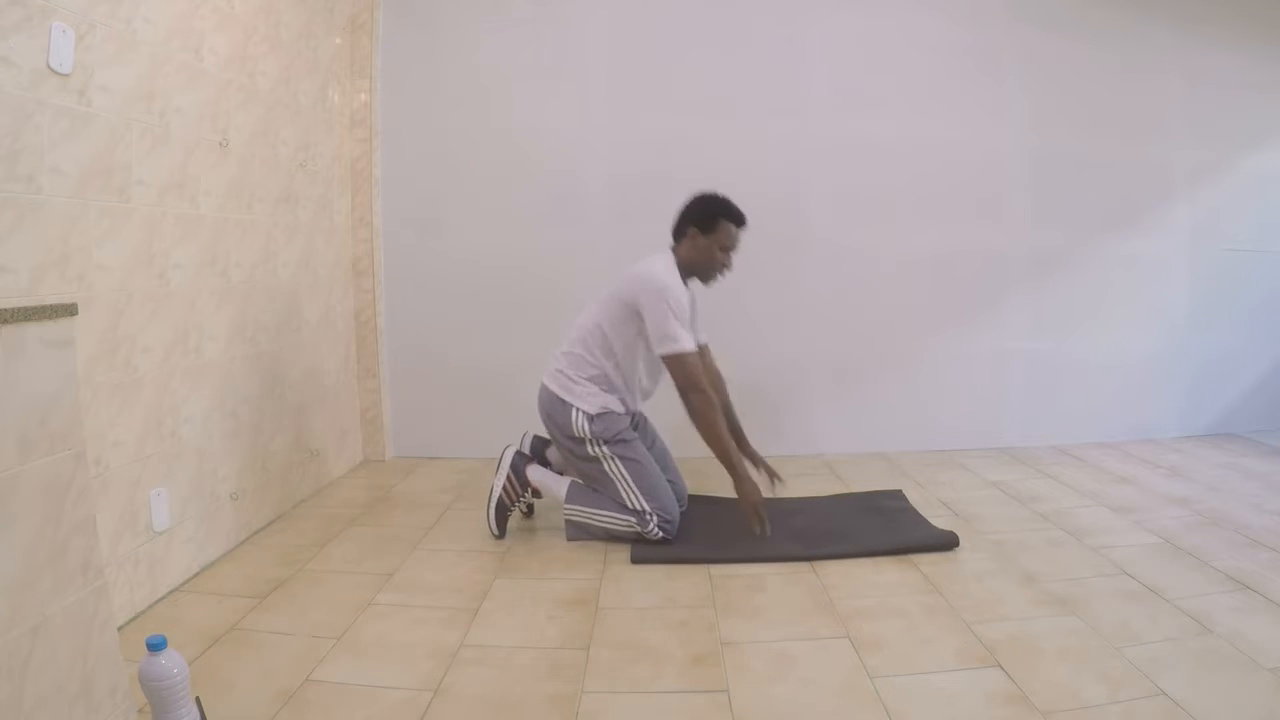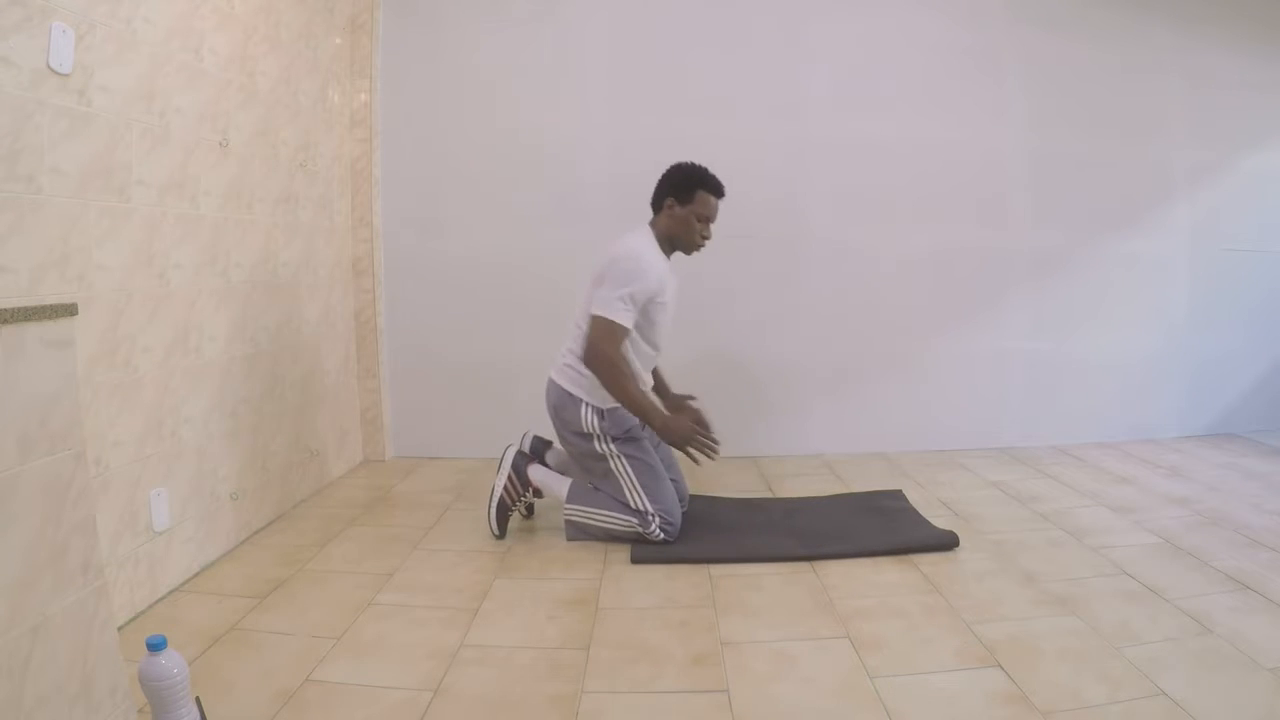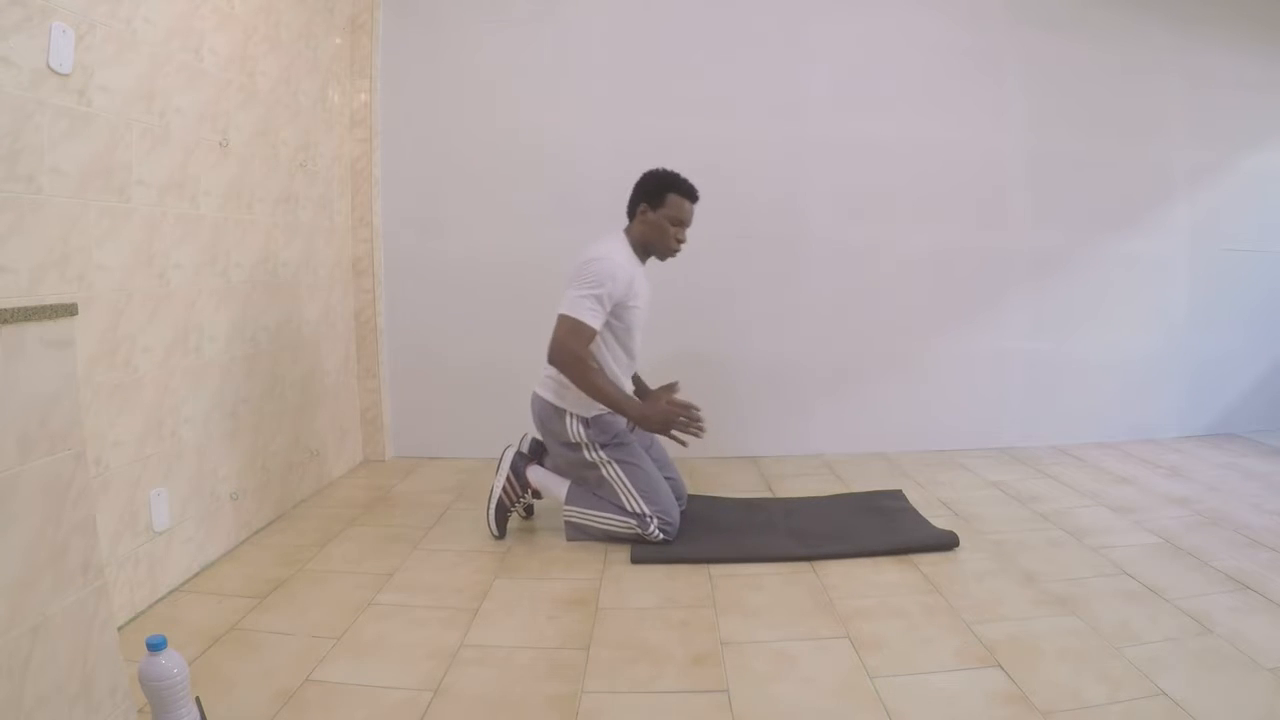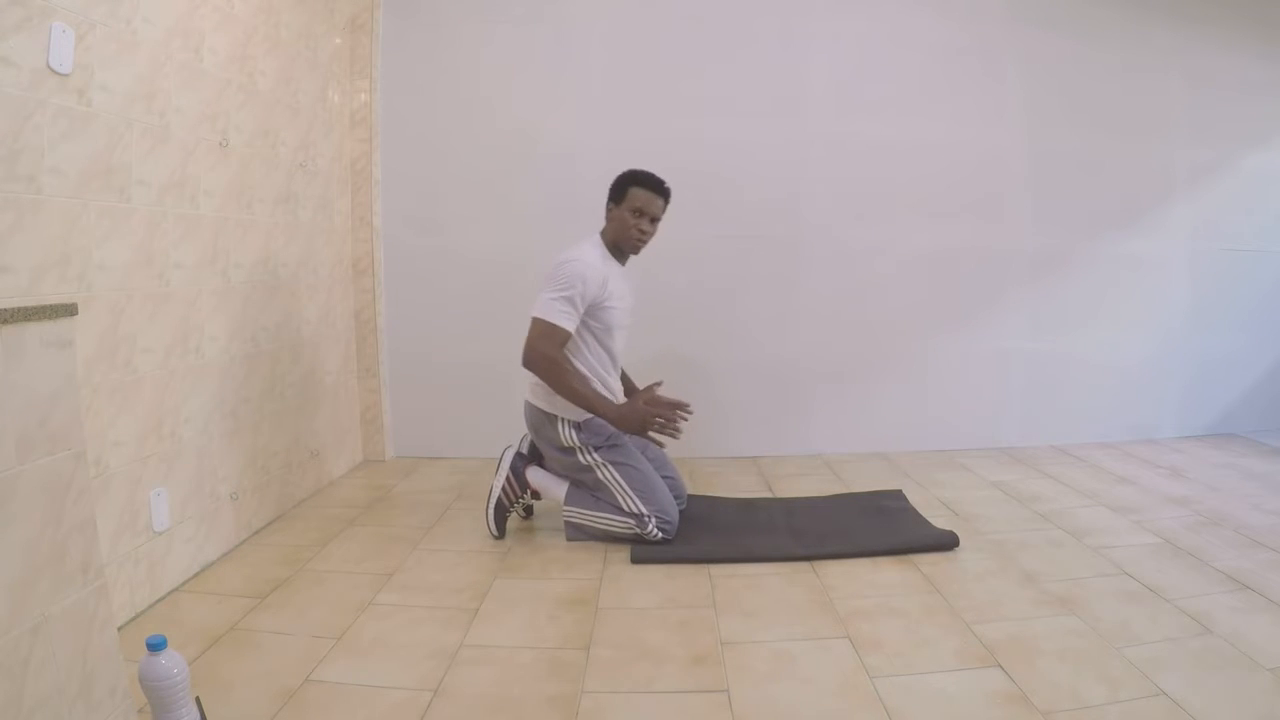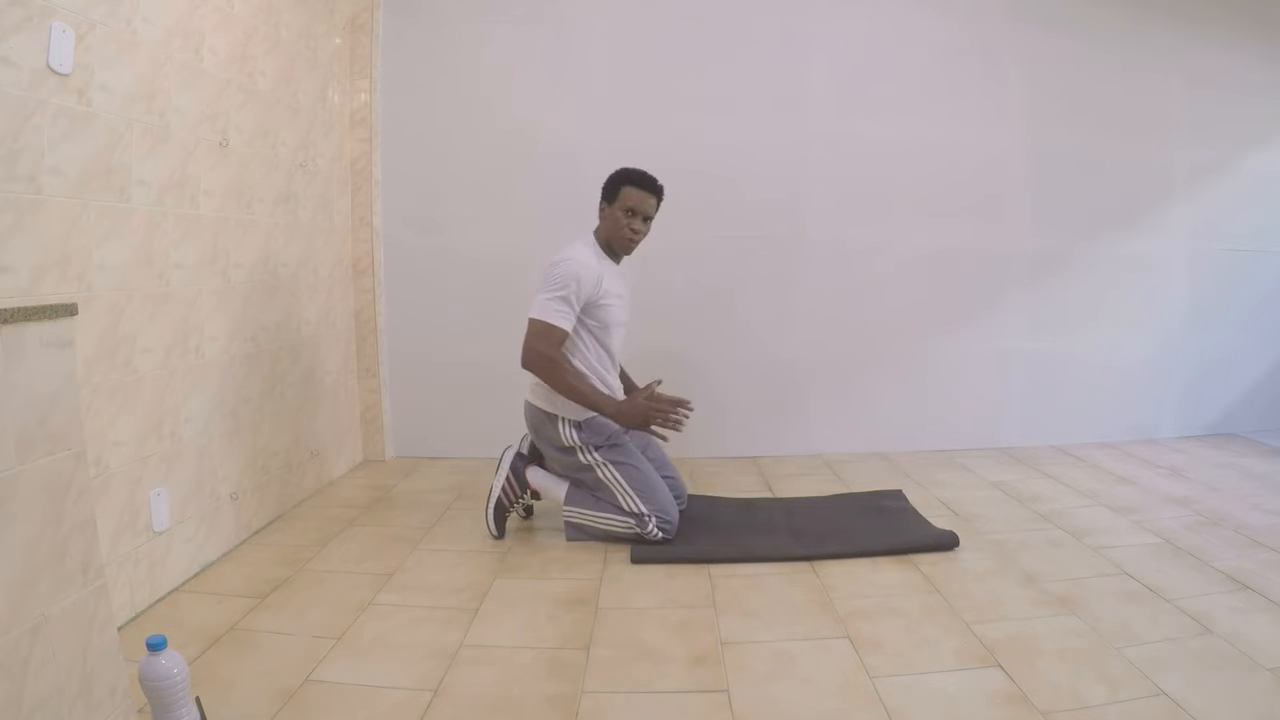
dt=0.3s
person 1, frame 1
left shoulder: (674, 285)
right shoulder: (663, 286)
left elbow: (708, 373)
right elbow: (694, 389)
left wrist: (746, 449)
right wrist: (740, 475)
left hip: (608, 403)
right hip: (579, 408)
left knee: (673, 496)
right knee: (660, 520)
left ankle: (546, 456)
right ankle: (530, 477)
person 1, frame 2
left shoulder: (653, 259)
right shoulder: (638, 261)
right elbow: (600, 354)
left wrist: (670, 399)
right wrist: (663, 423)
left hip: (611, 402)
right hip: (588, 404)
left knee: (675, 498)
right knee: (661, 521)
left ankle: (545, 457)
right ankle: (531, 477)
person 1, frame 3
left shoulder: (631, 266)
right shoulder: (609, 264)
right elbow: (564, 352)
left wrist: (649, 397)
right wrist: (639, 412)
left hip: (602, 411)
right hip: (576, 416)
left knee: (676, 496)
right knee: (661, 521)
left ankle: (544, 460)
right ankle: (532, 478)
person 1, frame 4
left shoulder: (613, 270)
right shoulder: (582, 267)
right elbow: (538, 354)
left wrist: (637, 398)
right wrist: (617, 413)
left hip: (597, 414)
right hip: (570, 420)
left knee: (674, 496)
right knee: (660, 521)
left ankle: (542, 462)
right ankle: (531, 478)
person 1, frame 5
left shoulder: (610, 269)
right shoulder: (576, 267)
right elbow: (536, 355)
left wrist: (636, 396)
right wrist: (618, 410)
left hip: (600, 414)
right hip: (571, 421)
left knee: (675, 496)
right knee: (660, 521)
left ankle: (542, 463)
right ankle: (529, 479)
